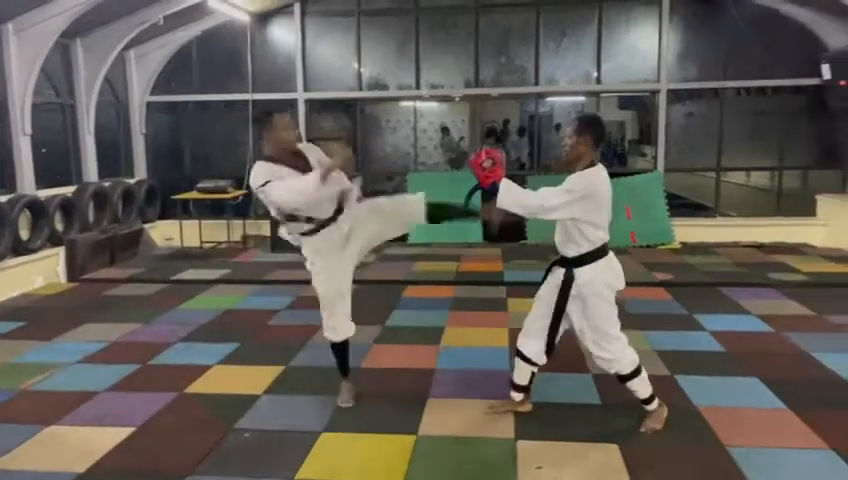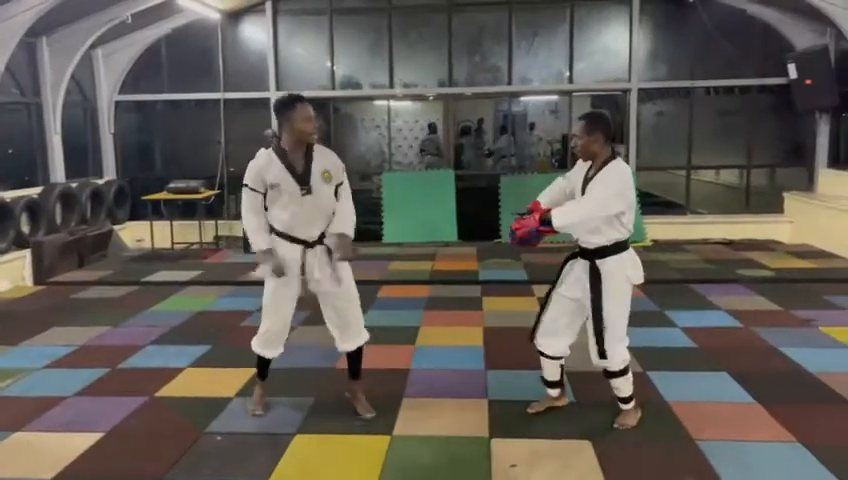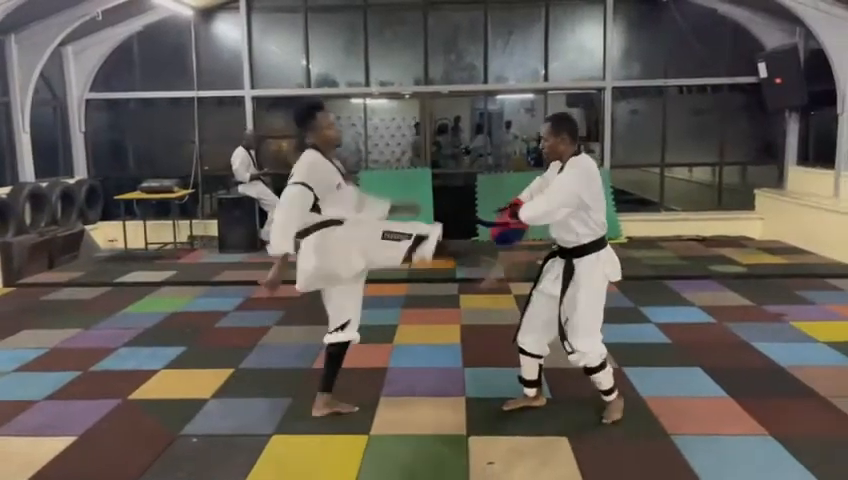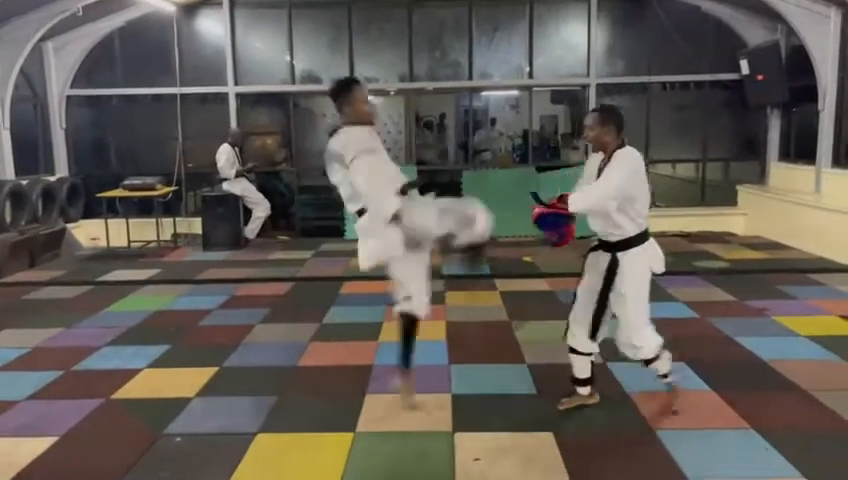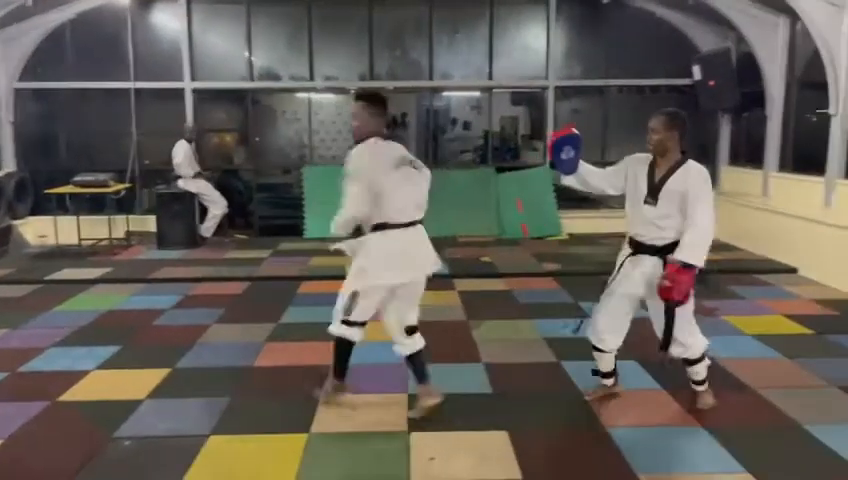
dt=0.5s
person 1, frame 1
left shoulder: (307, 151)
right shoulder: (263, 175)
right elbow: (295, 196)
left wrist: (350, 194)
right wrist: (330, 166)
left hip: (348, 220)
right hip: (321, 244)
left knee: (409, 207)
right knee: (336, 314)
right ankle: (346, 380)
person 1, frame 2
left shoulder: (327, 158)
right shoulder: (262, 164)
left elbow: (343, 203)
right elbow: (252, 211)
left wrist: (345, 238)
right wrist: (265, 253)
left hip: (326, 251)
right hip: (285, 252)
left knee: (350, 318)
right knee: (273, 325)
left ankle: (355, 390)
right ankle: (260, 386)
person 1, frame 3
left shoulder: (326, 163)
right shoulder: (311, 166)
left elbow: (353, 201)
right elbow: (287, 213)
left wrist: (390, 208)
right wrist: (279, 262)
left hip: (340, 245)
right hip: (332, 245)
left knee: (344, 323)
right knee: (413, 236)
left ankle: (324, 400)
person 1, frame 4
left shoulder: (337, 145)
right shoulder: (360, 138)
right elbow: (373, 187)
right wrist: (403, 220)
left hip: (394, 218)
right hip: (391, 222)
left knee: (420, 287)
right knee: (468, 224)
left ankle: (405, 374)
person 1, frame 5
left shoulder: (361, 157)
right shoulder: (404, 155)
left elbow: (357, 206)
left wrist: (342, 230)
left hip: (385, 247)
right hip: (412, 239)
left knee: (349, 316)
right knee: (402, 321)
left ankle: (336, 384)
right ankle: (425, 388)
person 2, frame 1
left shoulder: (588, 181)
right shoulder: (586, 174)
left elbow: (538, 203)
left wrist: (495, 184)
left hip: (590, 274)
right hip: (568, 269)
left knee: (609, 345)
right knee: (534, 331)
left ankle: (654, 406)
right ankle: (519, 398)
person 2, frame 2
left shoulder: (618, 173)
right shoulder: (584, 167)
left elbow: (585, 210)
right elbow: (562, 187)
left wrist: (540, 221)
right wrist: (534, 210)
left hip: (611, 265)
right hip: (583, 262)
left knee: (608, 343)
right knee: (551, 327)
left ankle: (629, 406)
right ankle: (555, 394)
person 2, frame 3
left shoulder: (581, 168)
right shoulder: (558, 168)
left elbow: (547, 203)
right elbow: (538, 190)
left wrist: (514, 213)
right wrist: (514, 212)
left hip: (589, 263)
right hip: (563, 261)
left knee: (582, 340)
right knee: (532, 327)
left ankle: (613, 396)
right ankle: (532, 393)
person 2, frame 4
left shoulder: (629, 160)
right shoulder: (597, 160)
left elbow: (601, 194)
right elbow: (584, 191)
left wrist: (559, 208)
right wrist: (559, 207)
left hip: (631, 256)
right hip: (603, 254)
left knee: (633, 333)
right knee: (581, 324)
left ankle: (668, 381)
right ankle: (585, 391)
person 2, frame 5
left shoulder: (695, 175)
right shoulder: (635, 164)
left elbow: (700, 225)
right elbow: (602, 180)
left wrist: (684, 268)
right wrist: (571, 166)
left hip: (670, 262)
right hip: (634, 258)
left knee: (681, 333)
right knee: (605, 323)
left ankle: (701, 387)
right ankle: (609, 382)
